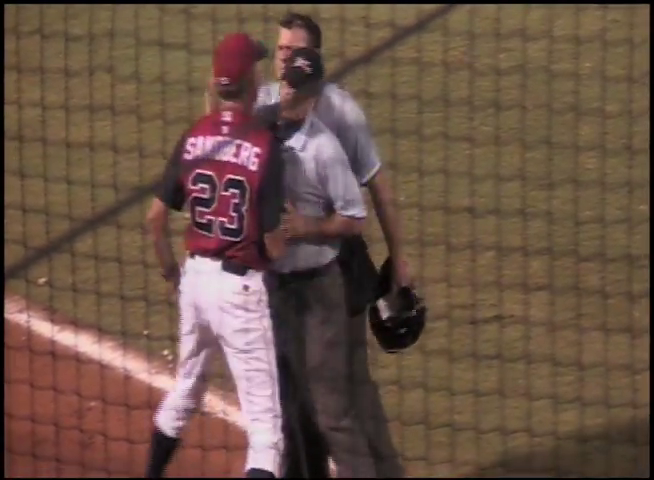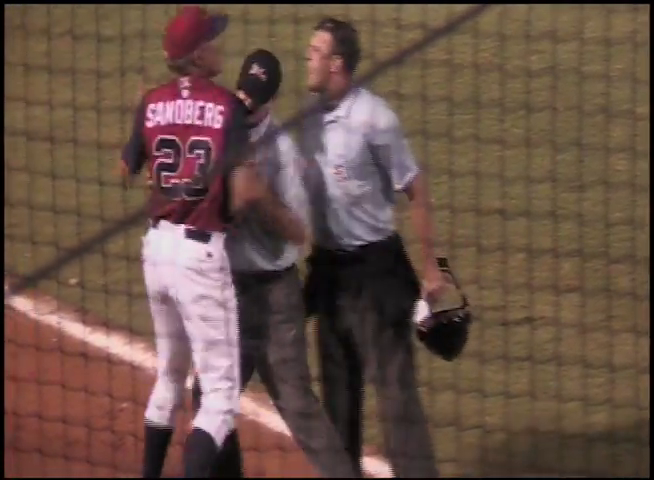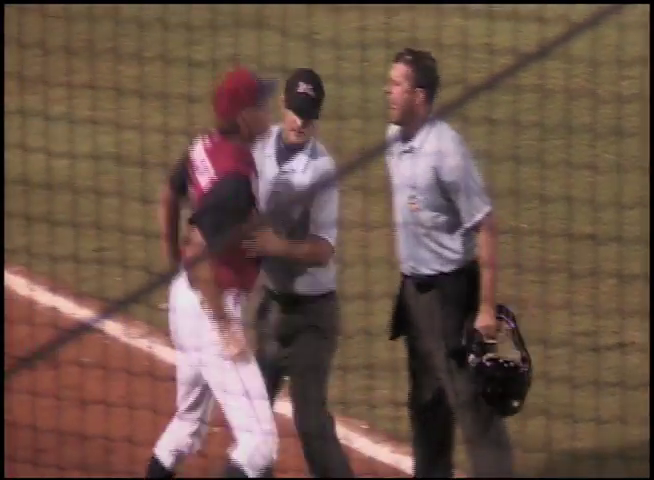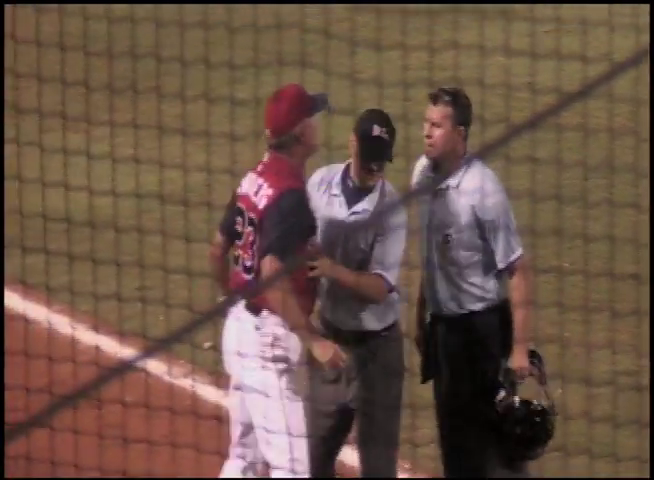
dt=0.4s
person 1, frame 1
left shoulder: (339, 108)
right shoulder: (265, 100)
left elbow: (377, 183)
left wrist: (397, 256)
left hip: (335, 255)
left knee: (352, 370)
person 1, frame 2
left shoulder: (373, 117)
right shoulder: (311, 109)
left elbow: (415, 191)
left wrist: (429, 266)
right wrist: (310, 253)
left hip: (375, 265)
right hip: (327, 263)
left knee: (394, 382)
right knee: (336, 380)
person 1, frame 3
left shoulder: (446, 150)
right shoulder: (396, 137)
left elbow: (485, 228)
left wrist: (486, 305)
left hip: (450, 291)
right hip: (415, 290)
left knee: (471, 404)
right knee: (424, 402)
person 1, frame 4
left shoulder: (483, 189)
right shoulder: (423, 172)
left elbow: (517, 270)
left wrist: (519, 348)
right wrist: (421, 317)
left hip: (481, 330)
right hip: (443, 328)
left knee: (494, 442)
right knee: (454, 442)
person 2, frame 1
left shoulder: (193, 136)
right shoulder: (265, 146)
left elbow: (155, 218)
right elbow: (276, 246)
left wrist: (171, 272)
left hip: (196, 277)
right hip: (240, 288)
left knee: (185, 388)
right knee: (264, 418)
person 2, frame 2
left shoulder: (151, 102)
right shoulder: (227, 107)
left elbow: (126, 172)
right elbow: (248, 192)
right wrist: (286, 222)
left hip: (157, 248)
right hip: (201, 254)
left knee: (169, 373)
right knee: (220, 394)
person 2, frame 3
left shoulder: (204, 146)
right shoulder: (234, 178)
left elbow: (167, 198)
right elbow: (199, 258)
left wrist: (172, 255)
right wrist: (226, 328)
left hip: (186, 298)
right hip: (207, 306)
left knee: (190, 419)
right knee: (260, 440)
person 2, frame 4
left shoulder: (254, 177)
right shoulder: (290, 194)
left elbow: (218, 250)
right elbow: (273, 279)
right wrist: (312, 340)
left hip: (238, 326)
right hip: (267, 337)
person 3, frame 1
left shoulder: (324, 148)
left elbow: (354, 220)
left wrist: (307, 228)
left hip: (315, 287)
right hip: (271, 283)
left knee: (331, 407)
right knee: (283, 407)
person 3, frame 2
left shoulder: (280, 147)
left elbow: (294, 225)
left hip: (274, 288)
right hip: (231, 284)
left knee: (297, 403)
right knee: (208, 399)
person 3, frame 3
left shoulder: (321, 168)
right shoulder: (260, 147)
left elbow: (322, 250)
left wrist: (280, 246)
left hip: (310, 308)
right hip: (271, 299)
left knee: (310, 417)
person 3, frame 4
left shoulder: (391, 209)
right shoulder: (320, 182)
left elbow: (380, 287)
left wrist: (335, 271)
left hip: (377, 344)
right hip: (330, 337)
right knee: (317, 449)
